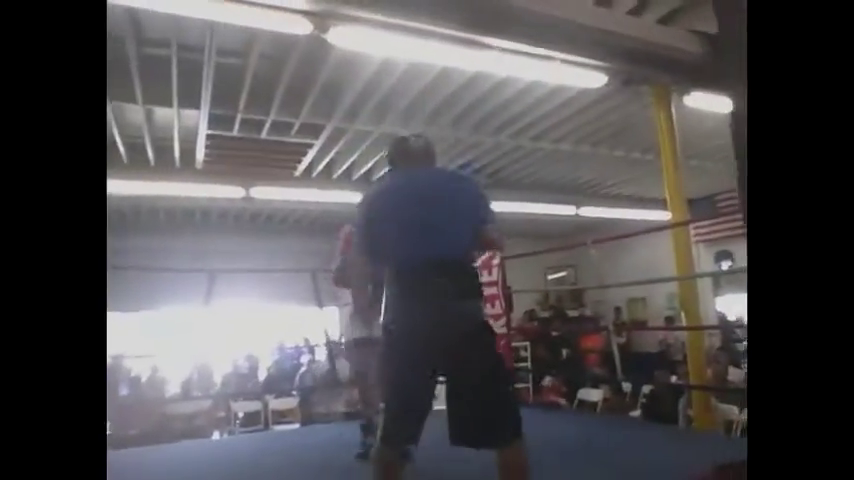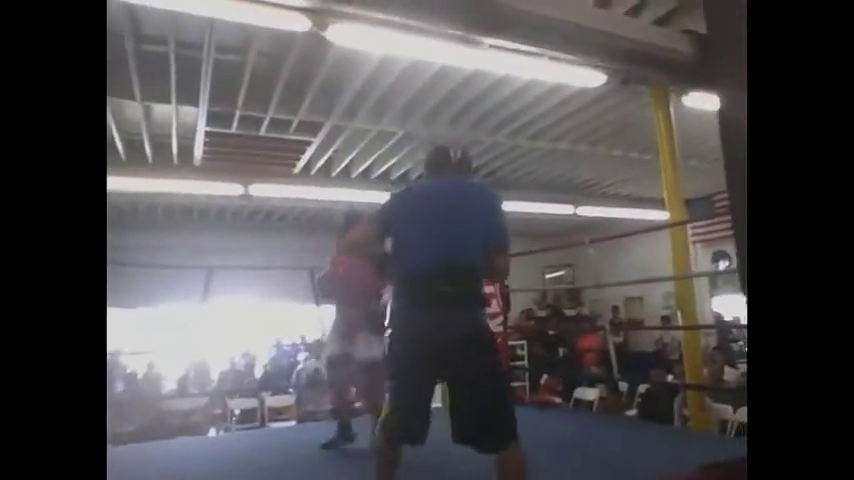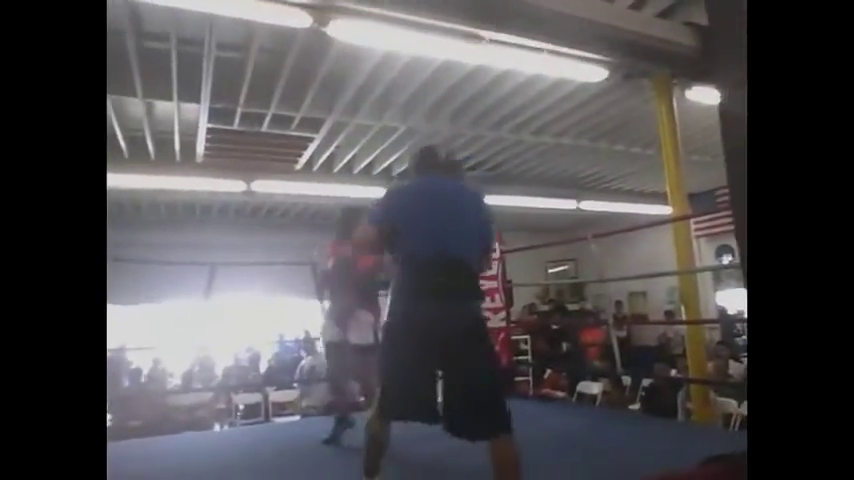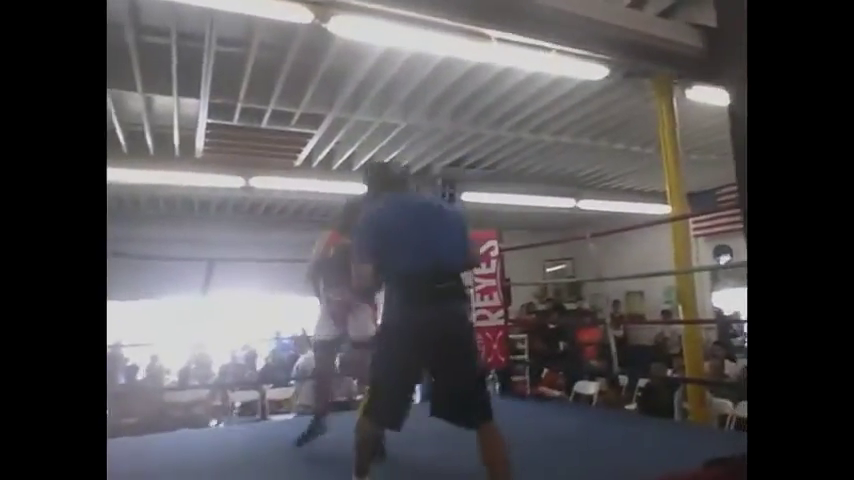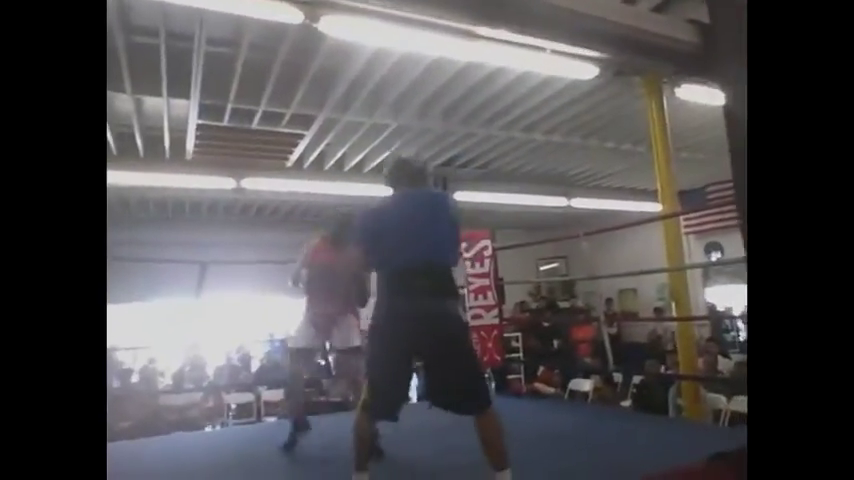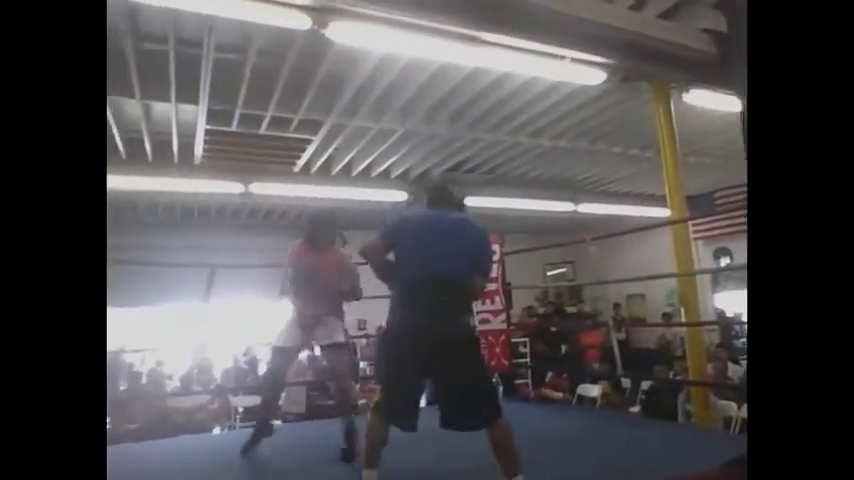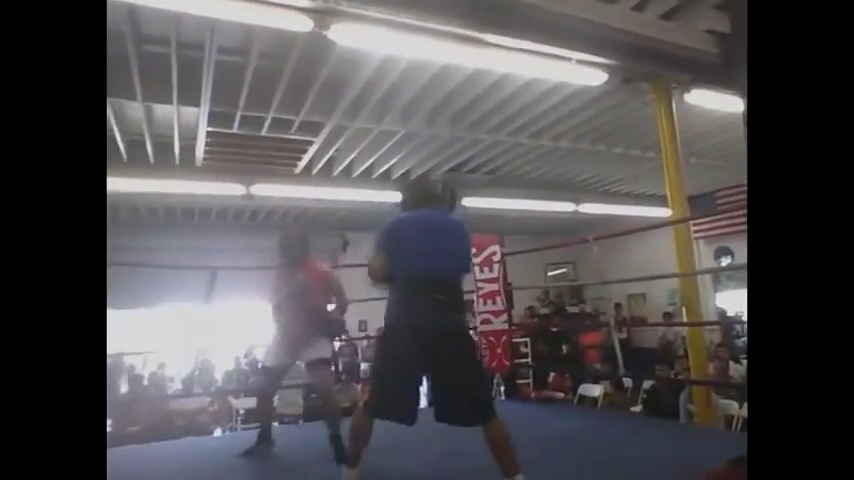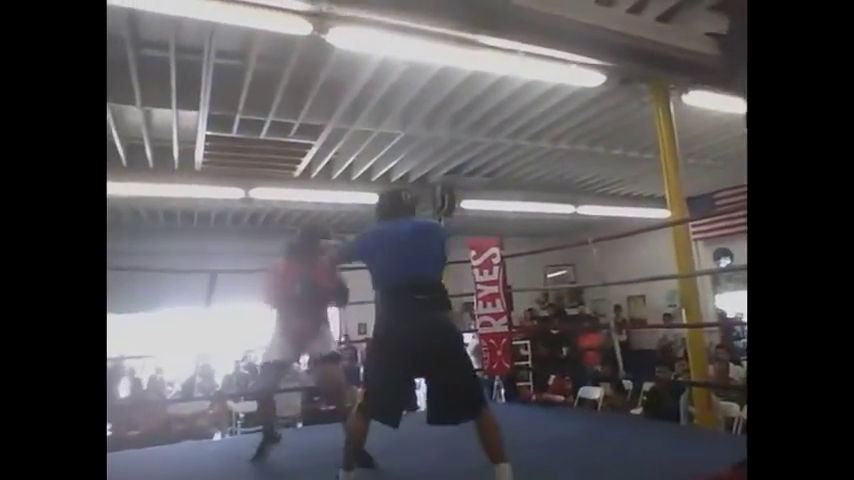
dt=0.2s
person 1, frame 1
left shoulder: (378, 198)
right shoulder: (463, 184)
left elbow: (362, 266)
right elbow: (489, 241)
left hip: (406, 316)
right hip: (462, 311)
left knee: (395, 426)
right knee: (504, 429)
person 1, frame 2
left shoulder: (404, 199)
right shoulder: (485, 199)
left elbow: (357, 243)
right elbow: (499, 270)
left hip: (412, 319)
right hip: (465, 320)
left knee: (398, 422)
right knee: (500, 432)
person 1, frame 3
left shoulder: (398, 196)
right shoulder: (473, 201)
left elbow: (364, 241)
right elbow: (481, 262)
left wrist: (397, 244)
left hip: (411, 310)
right hip: (463, 311)
left knee: (388, 407)
right knee: (495, 423)
person 1, frame 4
left shoulder: (372, 218)
right shoulder: (445, 210)
left elbow: (364, 282)
right elbow: (471, 259)
left hip: (404, 318)
right hip: (451, 314)
left knee: (375, 410)
right knee: (480, 414)
person 1, frame 5
left shoulder: (378, 214)
right shoulder: (442, 203)
left elbow: (361, 261)
right elbow: (452, 256)
left hip: (394, 312)
right hip: (441, 309)
left knee: (372, 403)
right knee: (479, 403)
person 1, frame 6
left shoulder: (408, 222)
right shoulder: (476, 232)
left elbow: (369, 250)
right elbow: (478, 290)
left wrist: (392, 274)
left hip: (407, 322)
right hip: (454, 324)
left knee: (385, 409)
right knee: (489, 413)
person 1, frame 7
left shoulder: (398, 225)
right shoulder: (459, 229)
left elbow: (378, 271)
left hip: (406, 322)
right hip: (451, 322)
left knee: (373, 405)
right knee: (484, 411)
person 1, frame 8
left shoulder: (373, 237)
right shoulder: (434, 230)
left elbow: (337, 257)
left hip: (393, 326)
right hip: (437, 322)
left knee: (367, 408)
right knee: (476, 406)
person 2, frame 1
right shoulder: (350, 233)
right elbow: (339, 277)
left hip: (383, 303)
left knee: (380, 370)
right knee: (361, 369)
right ankle: (369, 432)
person 2, frame 2
left shoulder: (376, 259)
right shoulder: (338, 260)
right elbow: (326, 289)
right wrist: (328, 281)
left hip: (368, 327)
right hip: (343, 325)
left knee: (370, 387)
right knee: (337, 381)
right ankle: (343, 430)
person 2, frame 3
right shoulder: (335, 248)
left elbow: (382, 279)
right elbow: (324, 281)
right wrist: (335, 269)
left hip: (362, 312)
right hip: (336, 312)
left knee: (362, 371)
right knee: (336, 370)
right ankle: (343, 418)
person 2, frame 4
right shoulder: (329, 239)
right elbow: (313, 272)
left hip: (359, 307)
right hip: (331, 307)
left knee: (367, 369)
right knee: (322, 367)
right ankle: (318, 420)
person 2, frame 5
right shoulder: (315, 249)
left elbow: (363, 299)
right elbow: (295, 278)
left wrist: (358, 283)
right wrist: (309, 277)
left hip: (344, 318)
right hip: (314, 317)
left knee: (353, 374)
right knee: (295, 372)
right ankle: (299, 422)
person 2, frame 6
left shoulder: (340, 257)
right shoulder: (298, 252)
left elbow: (355, 291)
right elbow: (289, 285)
left wrist: (345, 289)
right wrist: (297, 278)
left hip: (328, 319)
right hip: (301, 318)
left knee: (341, 372)
right knee: (274, 373)
left ankle: (349, 432)
right ankle: (262, 427)
person 2, frame 7
left shoulder: (321, 273)
right shoulder: (281, 274)
left elbow: (341, 299)
right elbow: (277, 311)
left wrist: (336, 318)
right wrist: (287, 297)
left hip: (315, 336)
right hip: (286, 337)
left knee: (324, 387)
right knee: (265, 389)
left ankle: (336, 439)
right ankle: (265, 438)
person 2, frame 8
left shoulder: (324, 267)
right shoulder: (282, 267)
left elbow: (340, 299)
right elbow: (272, 299)
left wrist: (335, 291)
right wrist: (295, 293)
left hip: (317, 330)
right hip: (287, 333)
left knee: (335, 384)
right knee: (263, 387)
right ankle: (269, 436)
